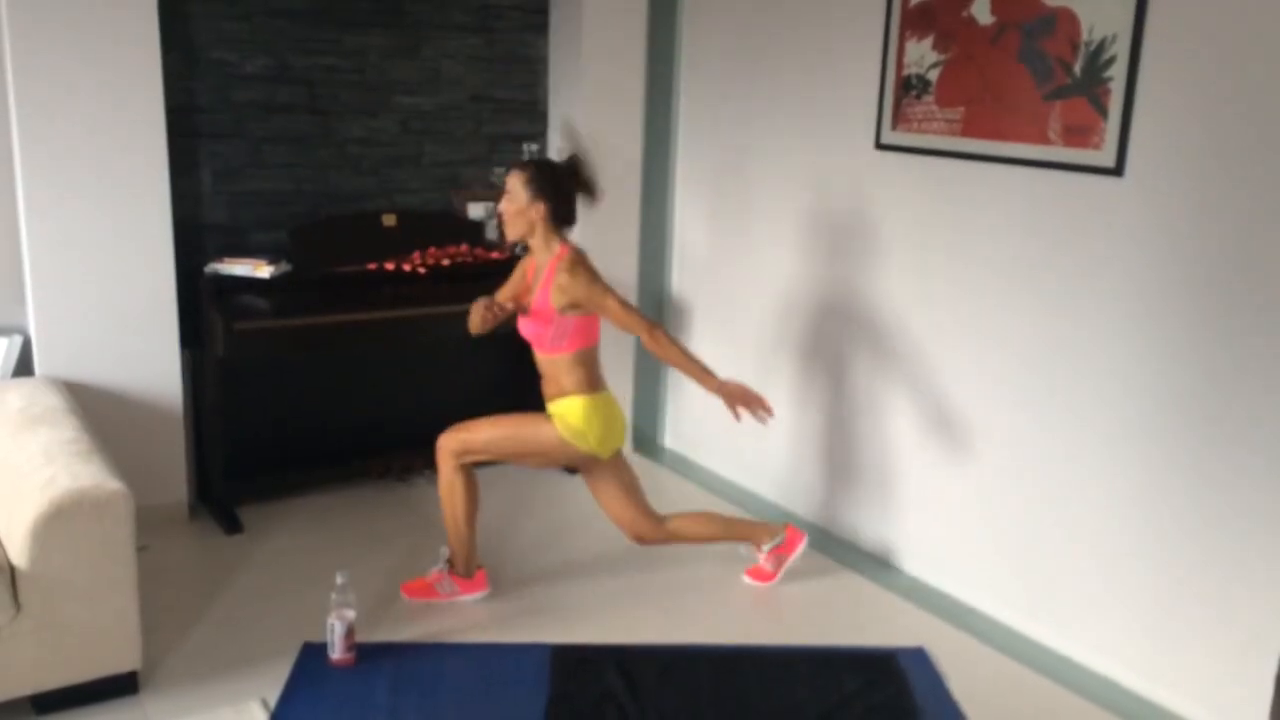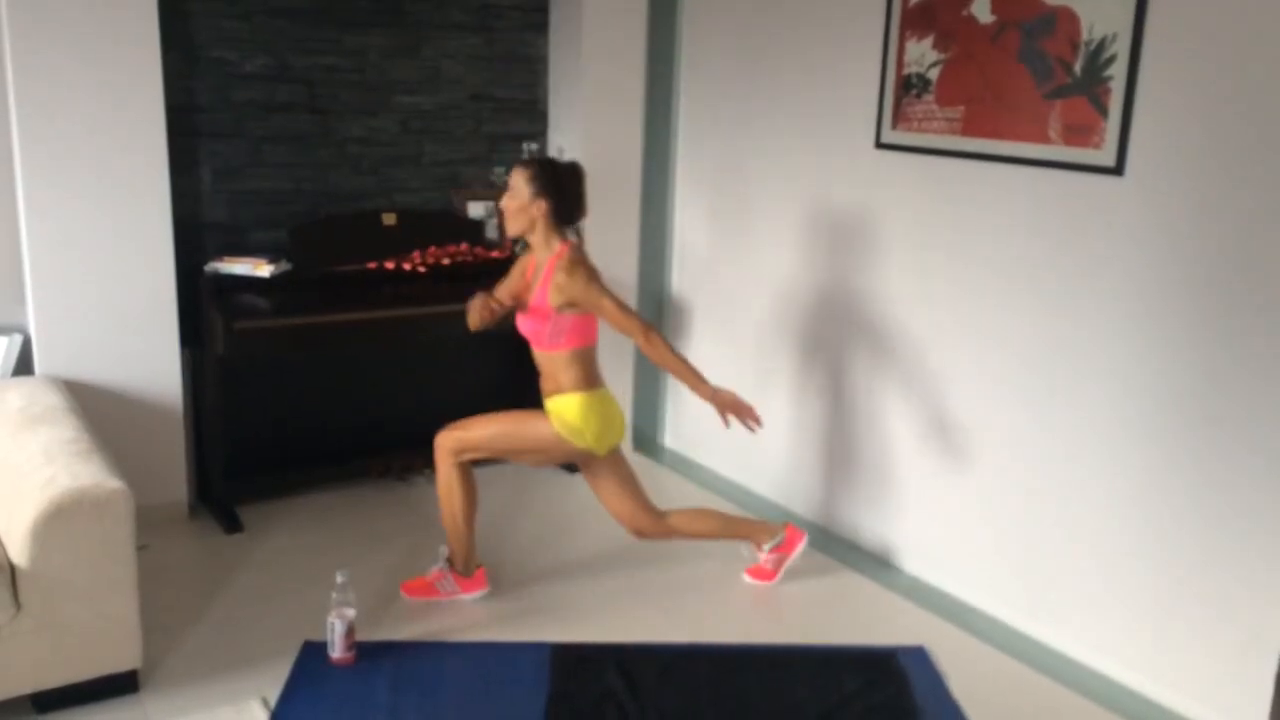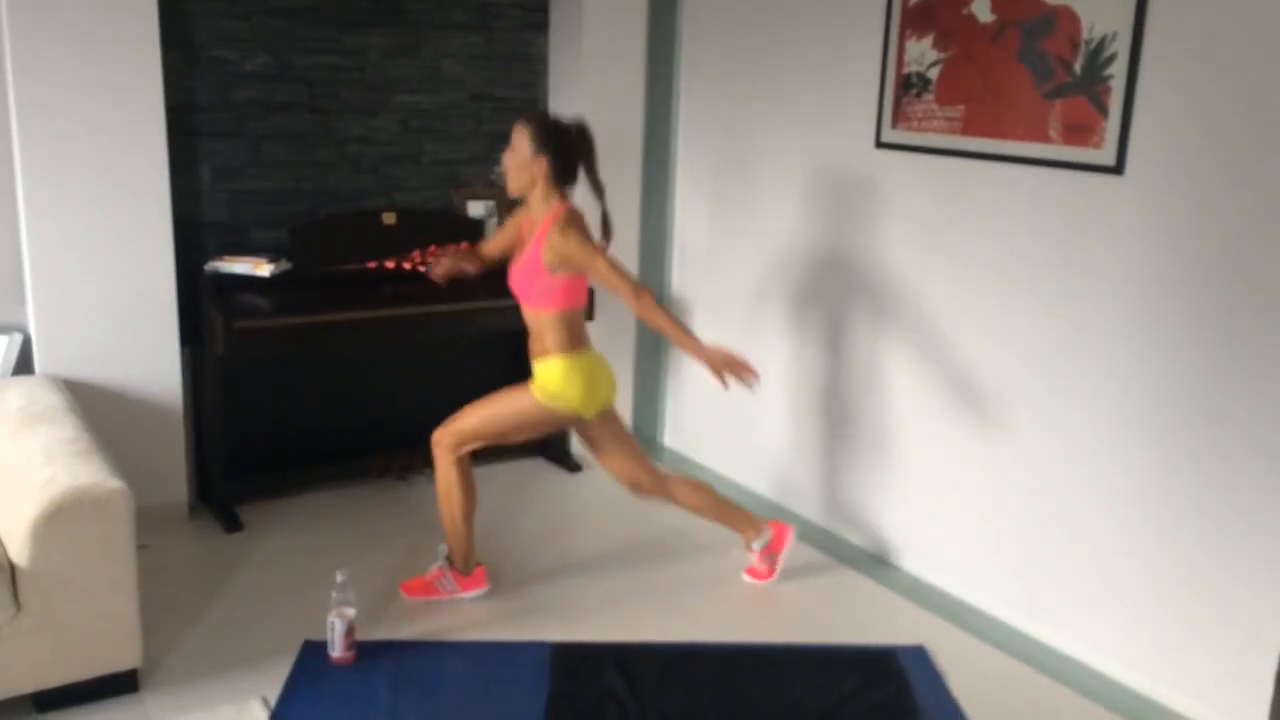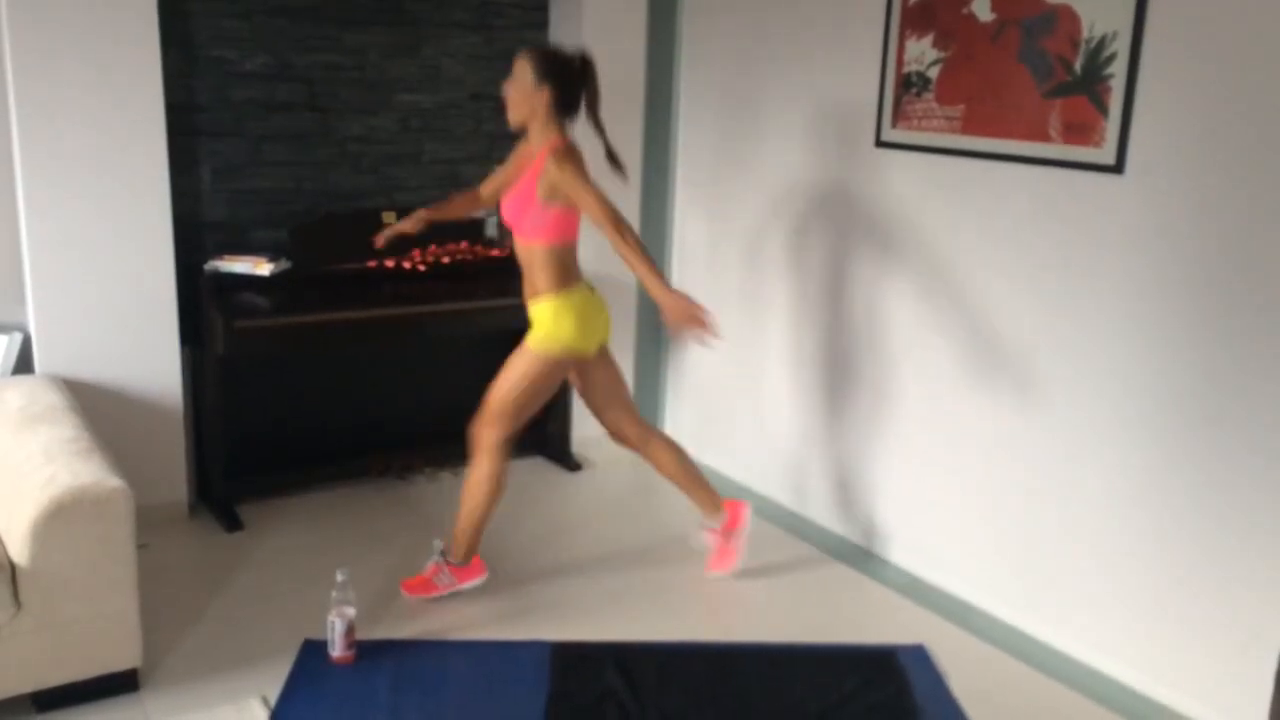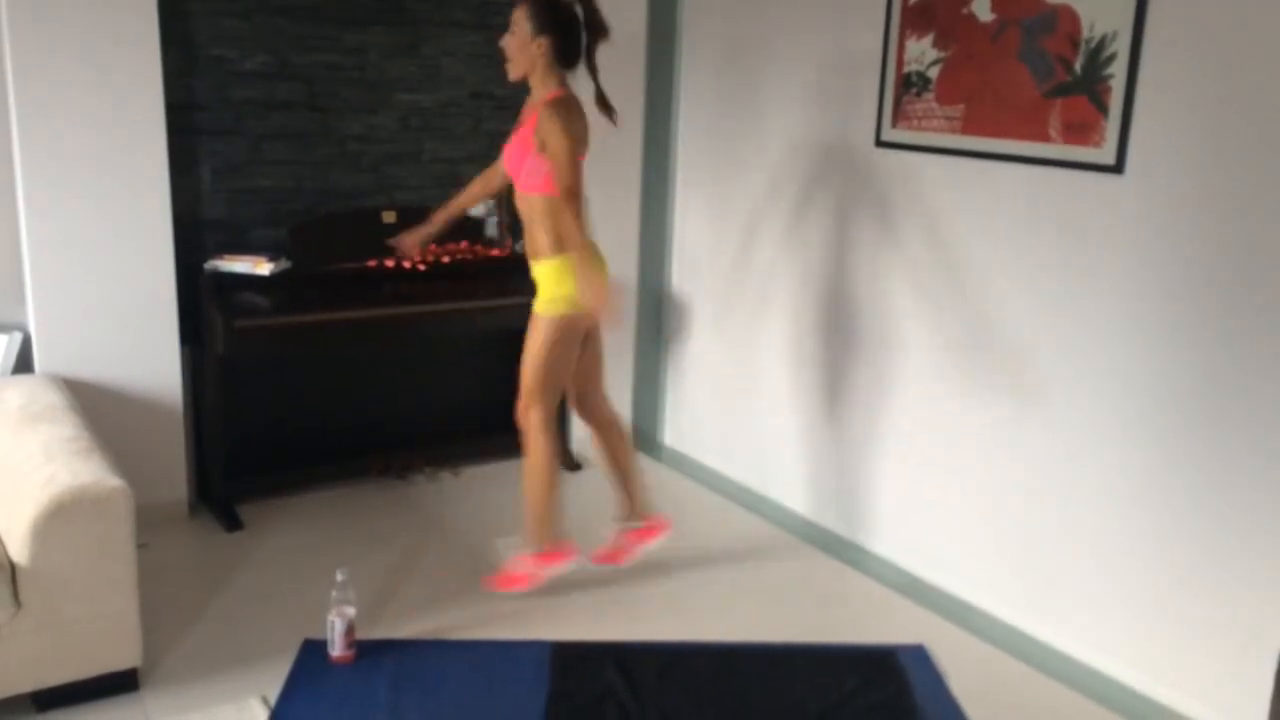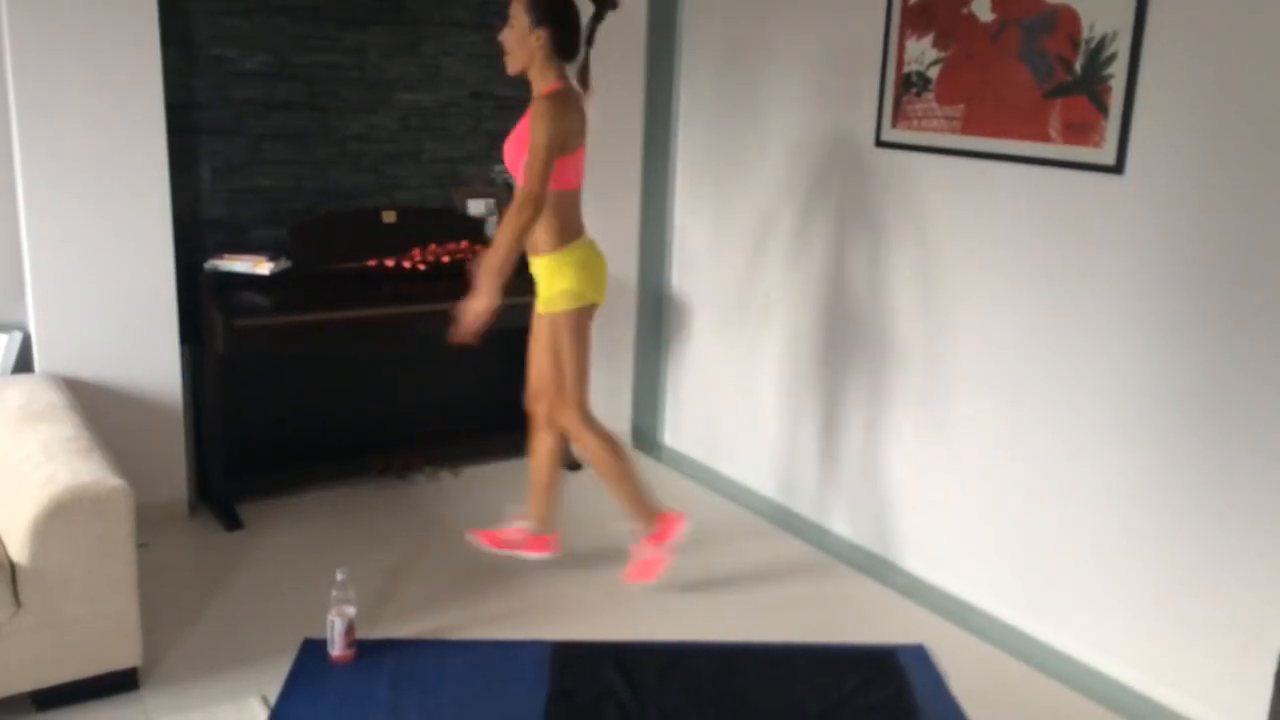
dt=0.1s
person 1, frame 1
left shoulder: (570, 271)
right shoulder: (534, 262)
left elbow: (646, 331)
right elbow: (484, 325)
left wrist: (717, 385)
right wrist: (485, 309)
left hip: (581, 419)
right hip: (582, 417)
left knee: (451, 447)
right knee: (647, 528)
left ankle: (462, 573)
right ankle: (775, 538)
person 1, frame 2
left shoulder: (569, 271)
right shoulder: (534, 258)
left elbow: (641, 333)
right elbow: (489, 307)
left wrist: (710, 392)
right wrist: (481, 306)
left hip: (579, 417)
right hip: (583, 412)
left knee: (449, 447)
right knee: (644, 523)
left ankle: (461, 572)
right ankle: (775, 539)
person 1, frame 3
left shoulder: (563, 230)
right shoulder: (530, 215)
left elbow: (633, 293)
right elbow: (483, 254)
left wrist: (701, 350)
right wrist: (458, 260)
left hip: (565, 380)
right hip: (573, 377)
left knee: (448, 441)
right knee: (646, 479)
left ankle: (461, 570)
right ankle: (762, 532)
person 1, frame 4
left shoulder: (555, 159)
right shoulder: (531, 151)
left elbow: (613, 224)
right elbow: (479, 197)
left wrist: (664, 293)
right wrist: (426, 215)
left hip: (564, 322)
right hip: (568, 317)
left knee: (487, 434)
right knee: (630, 429)
left ankle: (458, 561)
right ankle: (721, 514)
person 1, frame 5
left shoulder: (554, 110)
right shoulder: (541, 106)
left elbow: (567, 194)
right elbow: (499, 174)
left wrist: (588, 278)
right wrist: (434, 224)
left hip: (566, 281)
right hip: (565, 279)
left knee: (533, 414)
right knee: (591, 405)
left ankle: (545, 545)
right ankle: (638, 518)
person 1, frame 6
left shoulder: (550, 105)
right shoulder: (557, 99)
left elbow: (528, 200)
left wrist: (488, 286)
right wrist: (490, 265)
left hip: (566, 275)
right hip: (560, 269)
left knee: (570, 415)
right knee: (541, 405)
left ankle: (653, 525)
right ankle: (537, 528)
